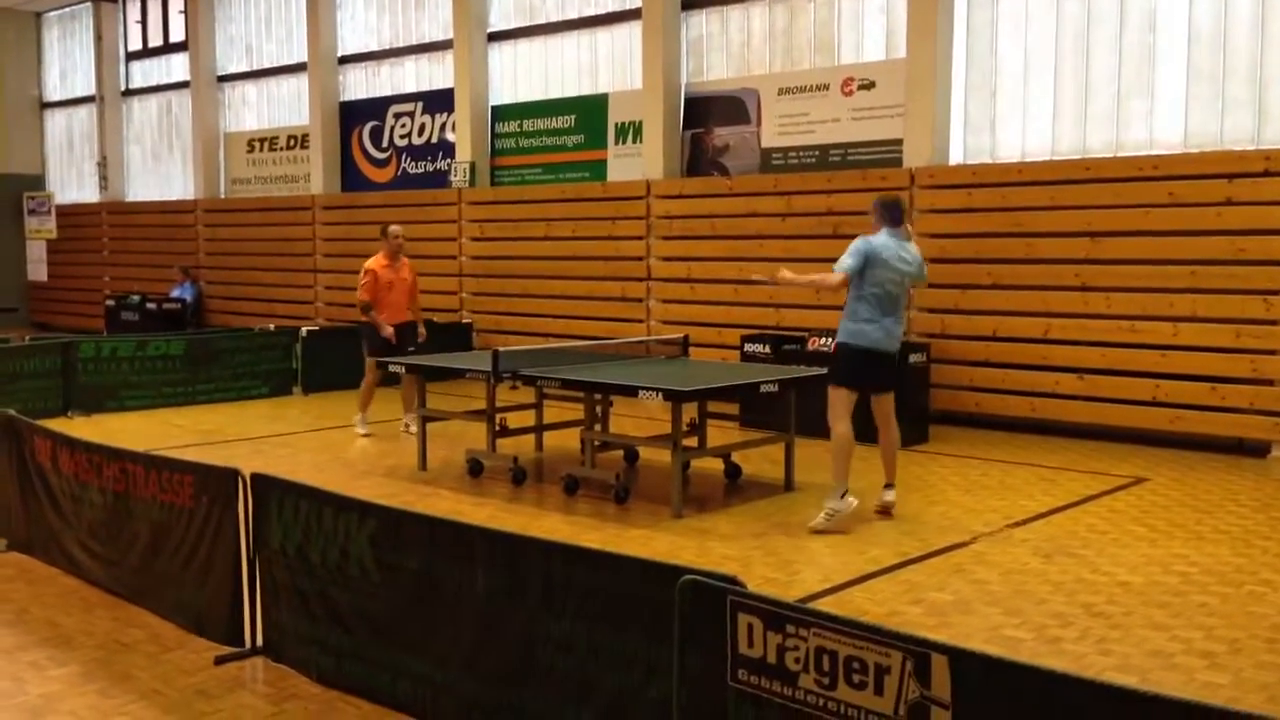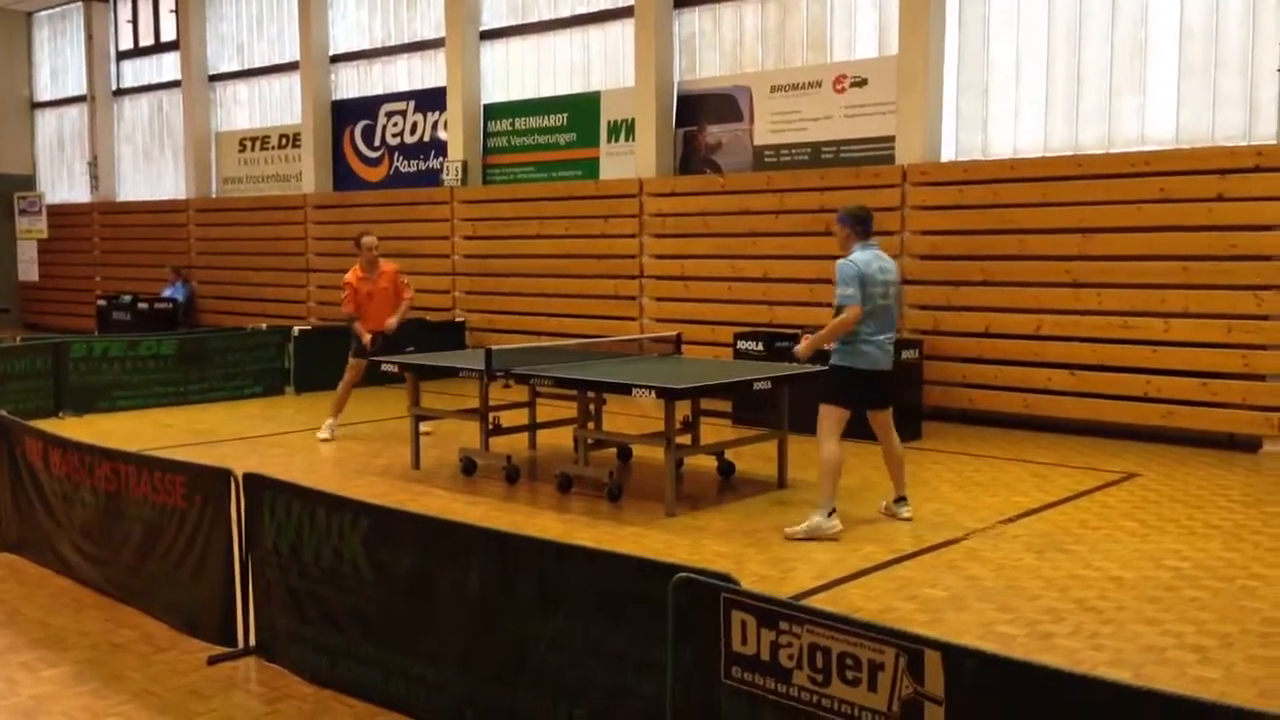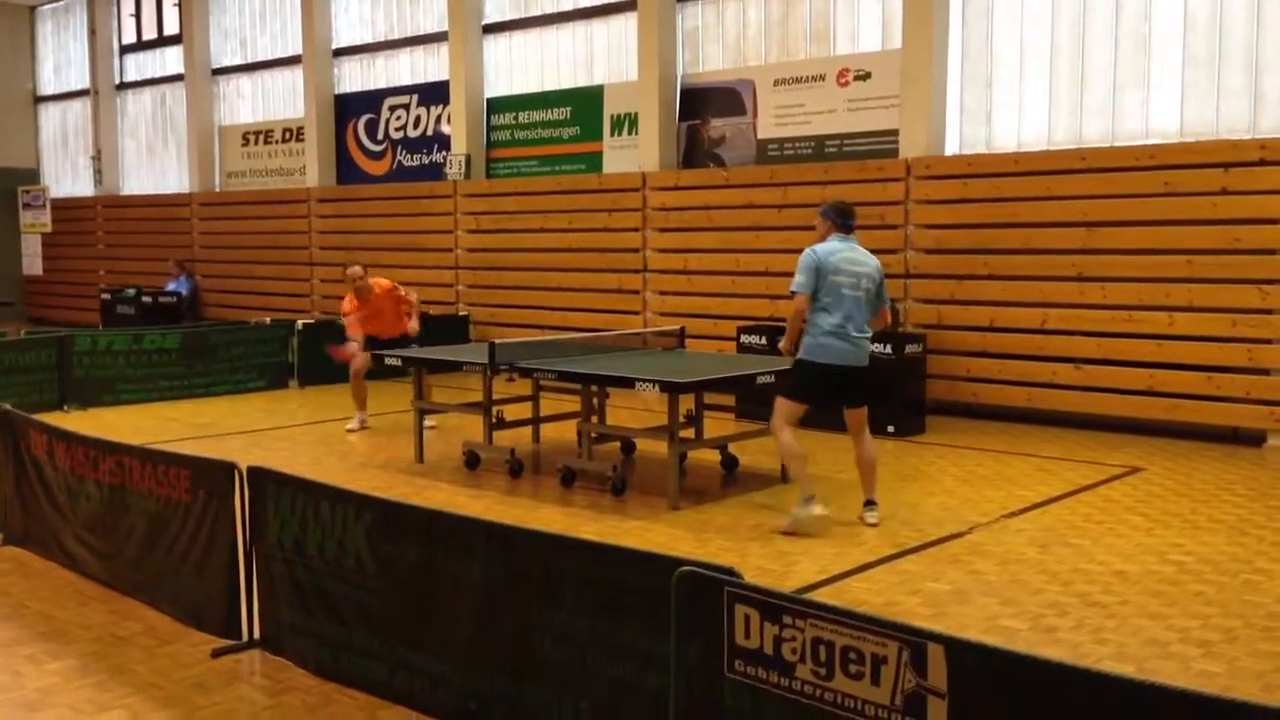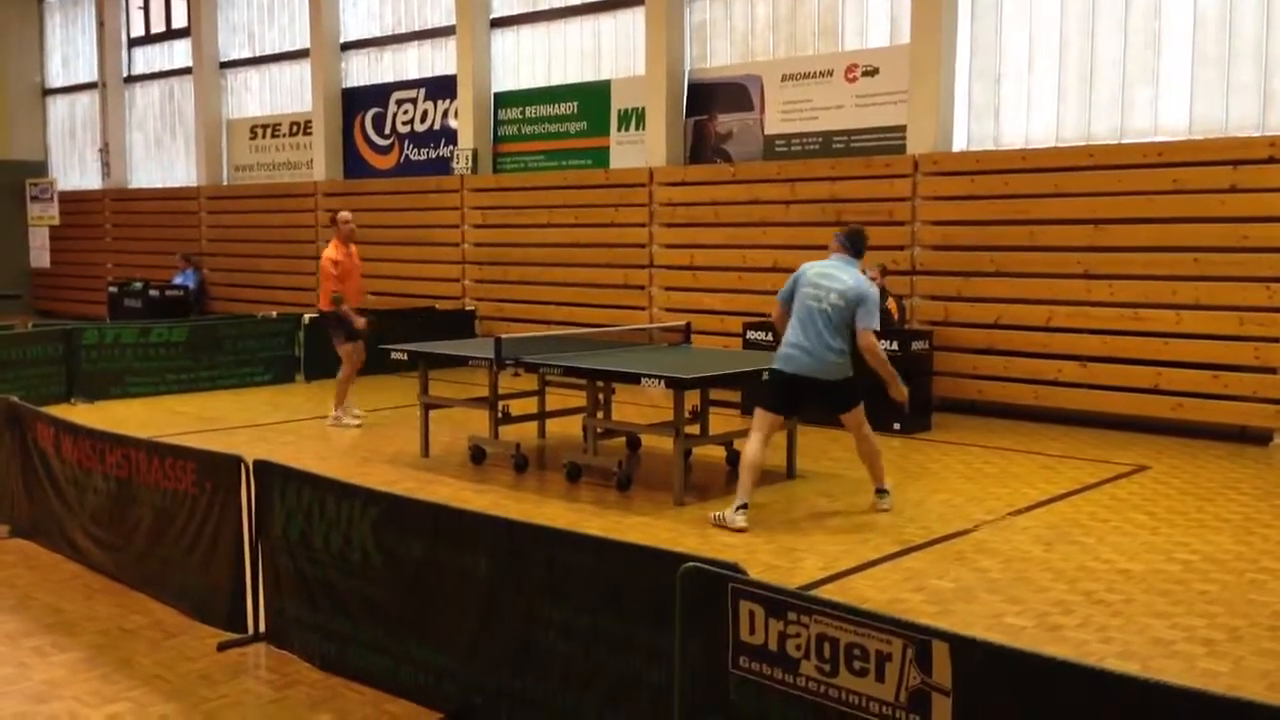
dt=0.5s
person 1, frame 1
left shoulder: (867, 244)
right shoulder: (912, 254)
left elbow: (836, 280)
left wrist: (792, 279)
right wrist: (910, 241)
left hip: (857, 341)
right hip: (888, 346)
left knee: (838, 417)
right knee: (887, 419)
left ankle: (840, 497)
right ankle: (889, 490)
person 1, frame 2
left shoulder: (850, 264)
right shoulder: (889, 264)
left elbow: (851, 317)
left wrist: (812, 343)
left hip: (851, 361)
right hip: (881, 360)
left knee: (827, 434)
right knee: (886, 431)
left ankle: (826, 516)
right ankle: (901, 501)
person 1, frame 3
left shoulder: (816, 254)
right shoulder: (872, 262)
left elbow: (800, 307)
right elbow: (884, 319)
left wrist: (790, 341)
left hip: (818, 356)
right hip: (857, 359)
left knee: (782, 424)
right knee: (859, 432)
left ankle: (808, 503)
right ankle: (870, 507)
person 1, frame 4
left shoulder: (807, 270)
right shoulder: (865, 288)
left elbow: (778, 315)
right elbow: (867, 343)
right wrist: (894, 382)
left hip: (788, 365)
right hip: (834, 372)
left knee: (758, 433)
right knee: (860, 428)
left ankle: (740, 508)
right ankle: (881, 493)
person 2, frame 1
left shoulder: (407, 265)
right shoulder: (372, 267)
left elbow: (412, 297)
right elbow: (363, 304)
left wrist: (420, 324)
right wrist: (382, 326)
left hip: (403, 325)
right hip: (376, 327)
left knee: (408, 374)
right knee: (373, 375)
left ankle: (409, 420)
right ankle: (361, 418)
person 2, frame 2
left shoulder: (392, 270)
right shoulder: (351, 279)
left elbow: (407, 297)
right elbow: (350, 315)
left wrist: (396, 317)
right wrist: (364, 335)
left hip: (389, 330)
right hip: (364, 333)
right knee: (350, 378)
right ankle: (330, 424)
person 2, frame 3
left shoulder: (386, 287)
right shoulder: (349, 306)
left elbow: (412, 300)
right elbow: (356, 338)
left wrist: (414, 320)
right wrist: (353, 348)
left hip: (399, 335)
right hip: (369, 337)
right knee: (356, 372)
right ankle: (361, 416)
person 2, frame 4
left shoulder: (352, 249)
right shoulder: (332, 256)
right elbow: (333, 296)
left wrist: (363, 296)
right wrist: (354, 318)
left hip: (348, 312)
right hip: (335, 314)
left knee: (358, 358)
right knee: (350, 362)
left ankle: (341, 405)
right ankle: (338, 413)
